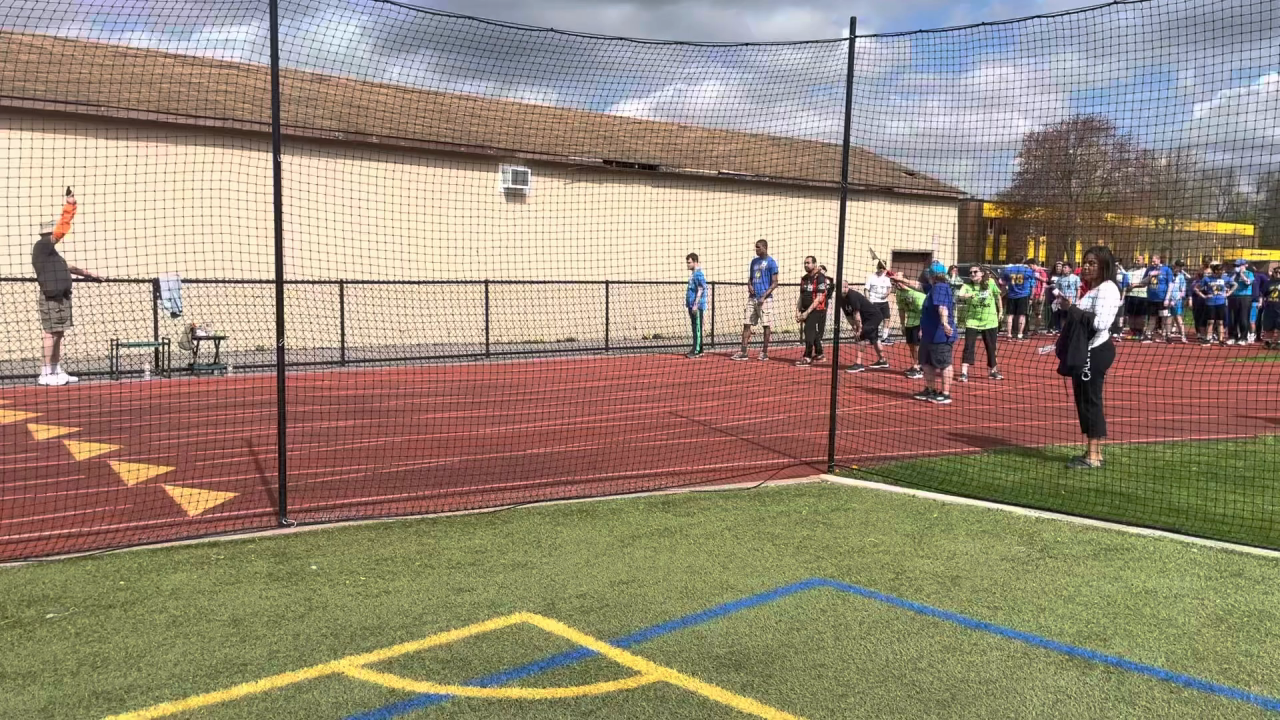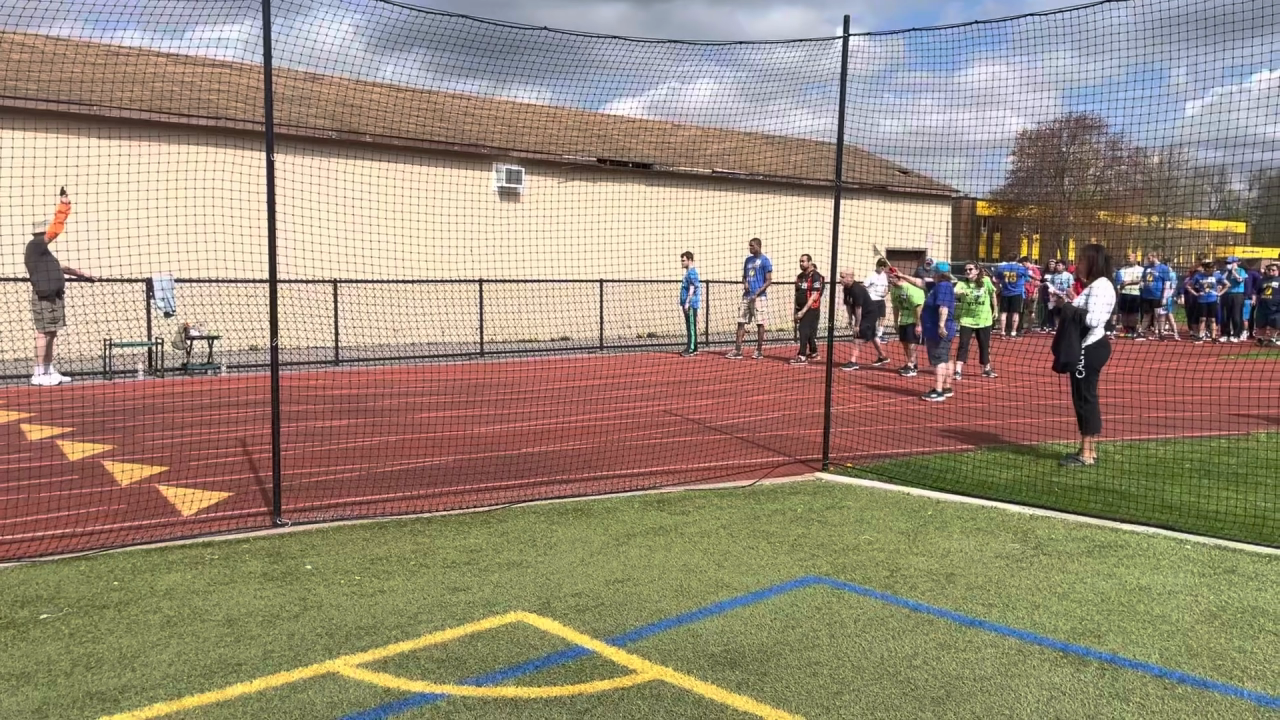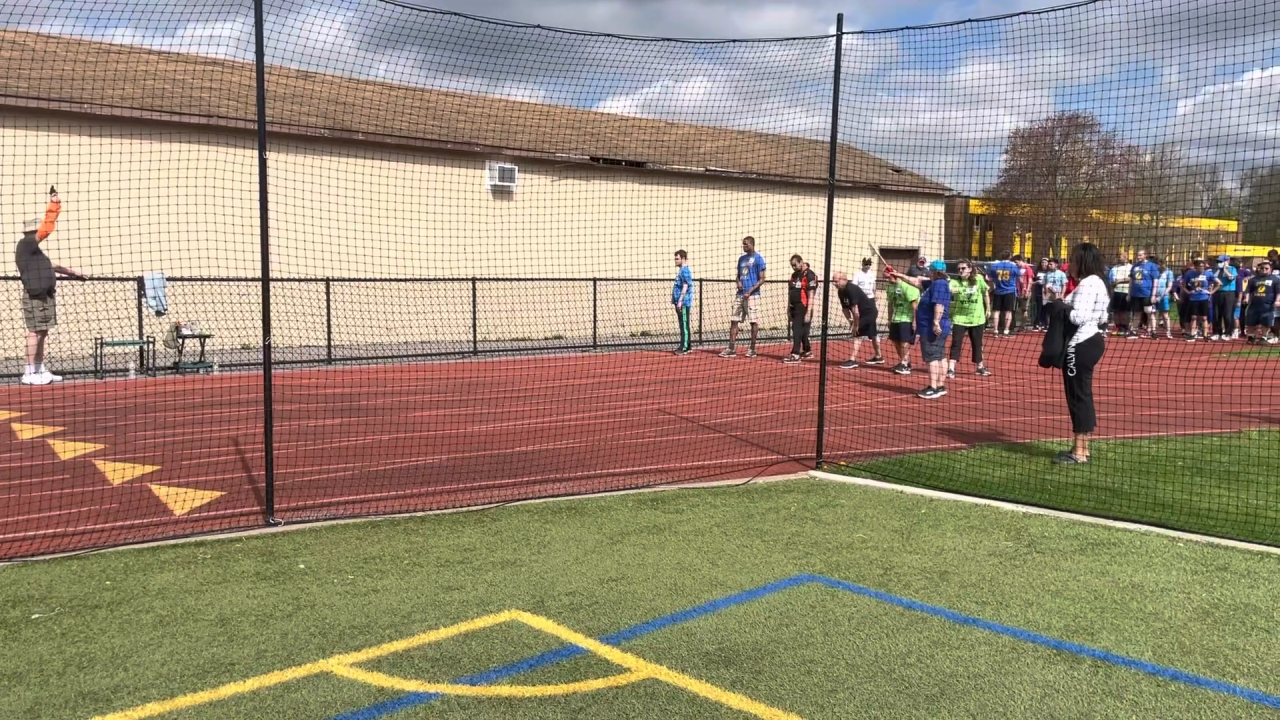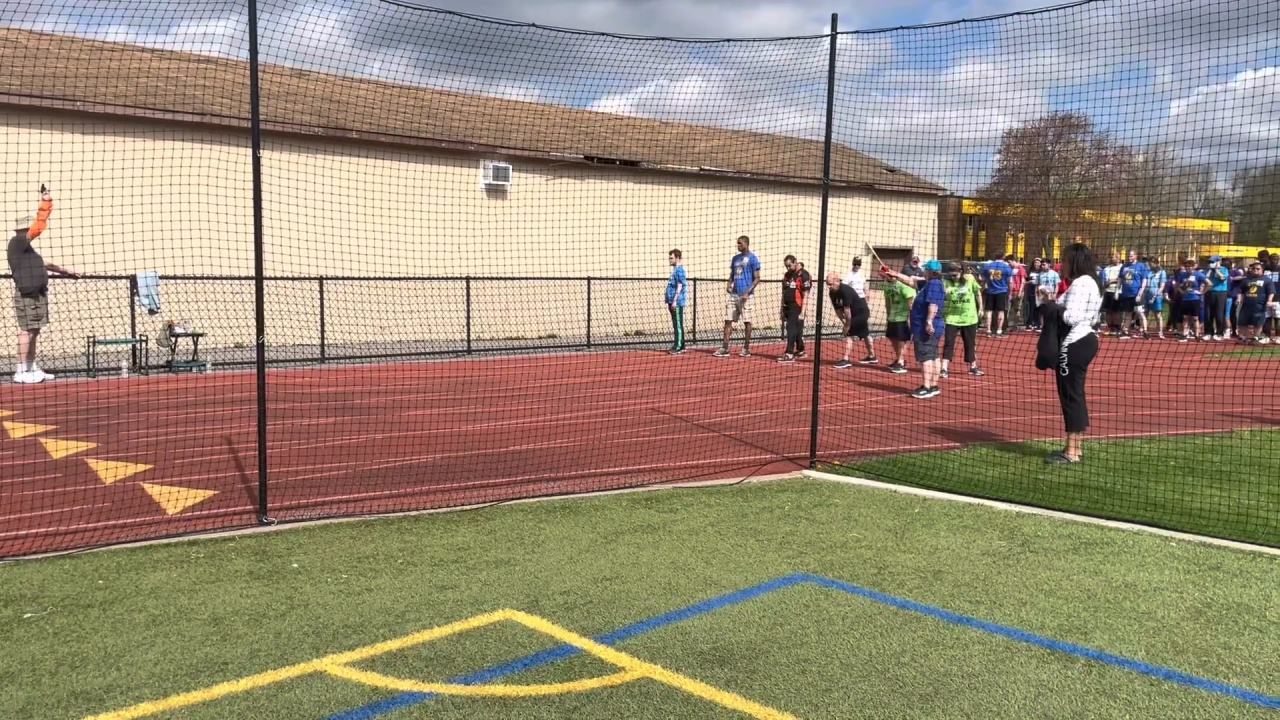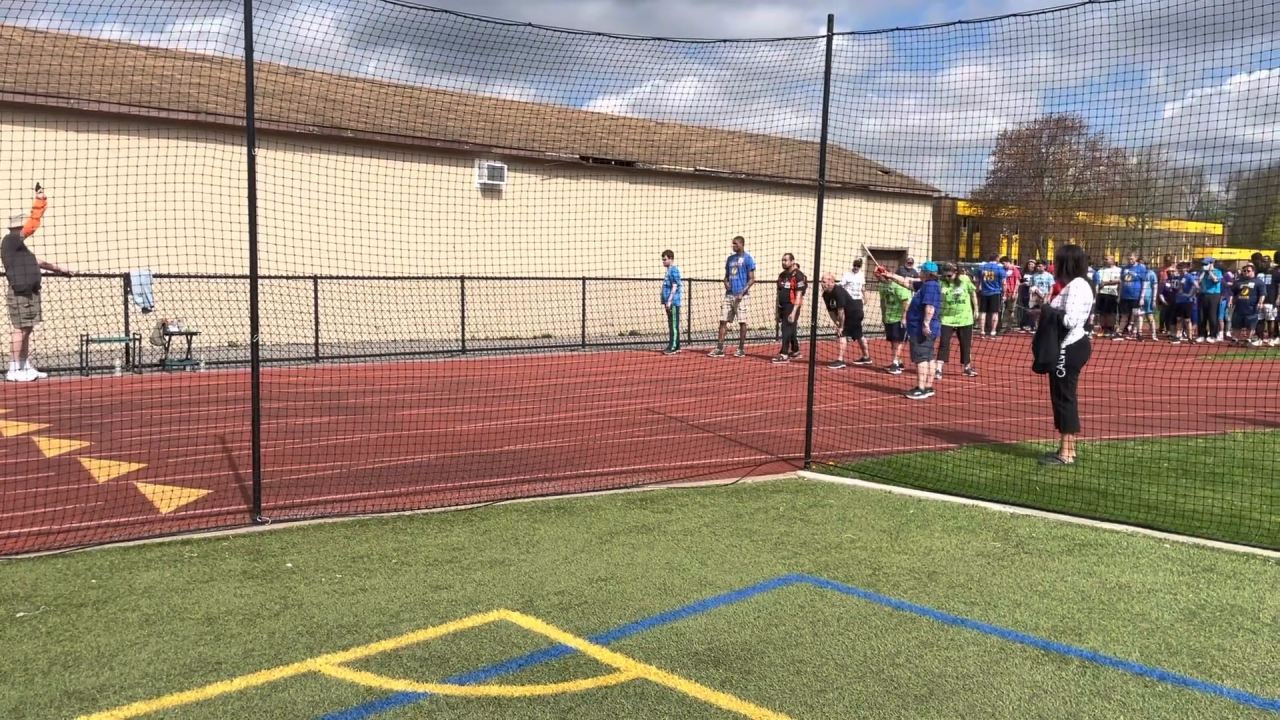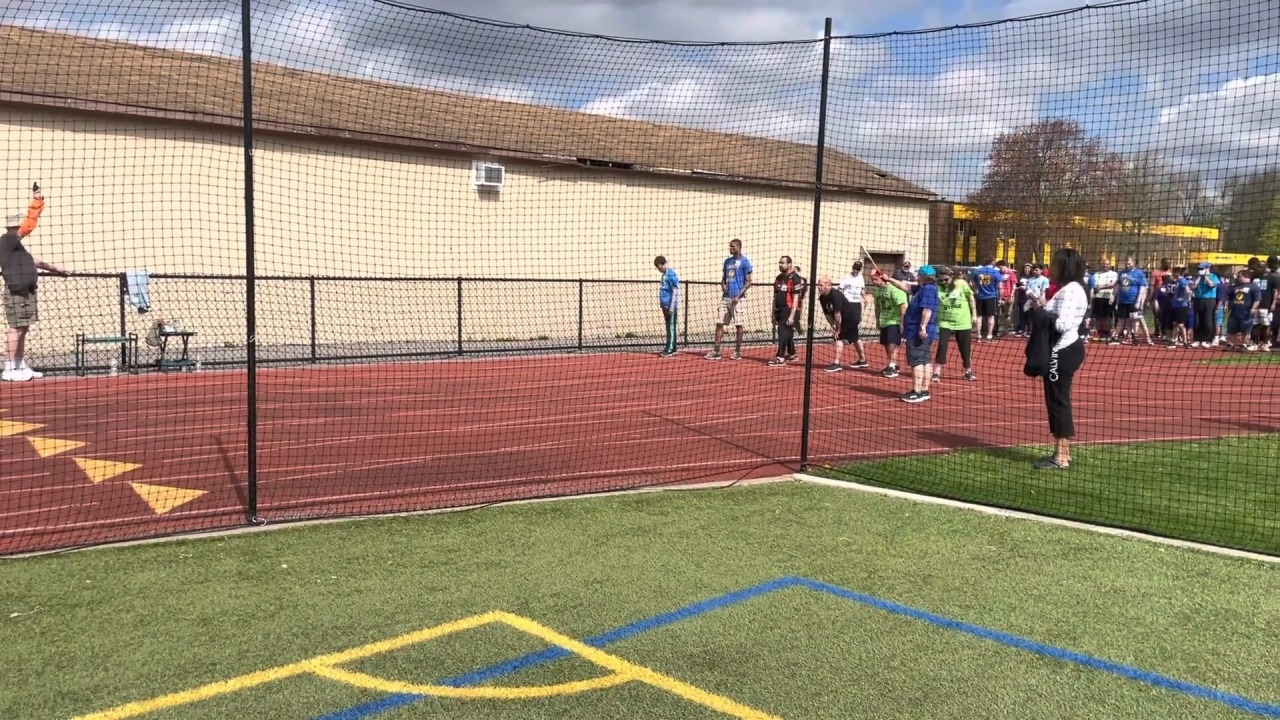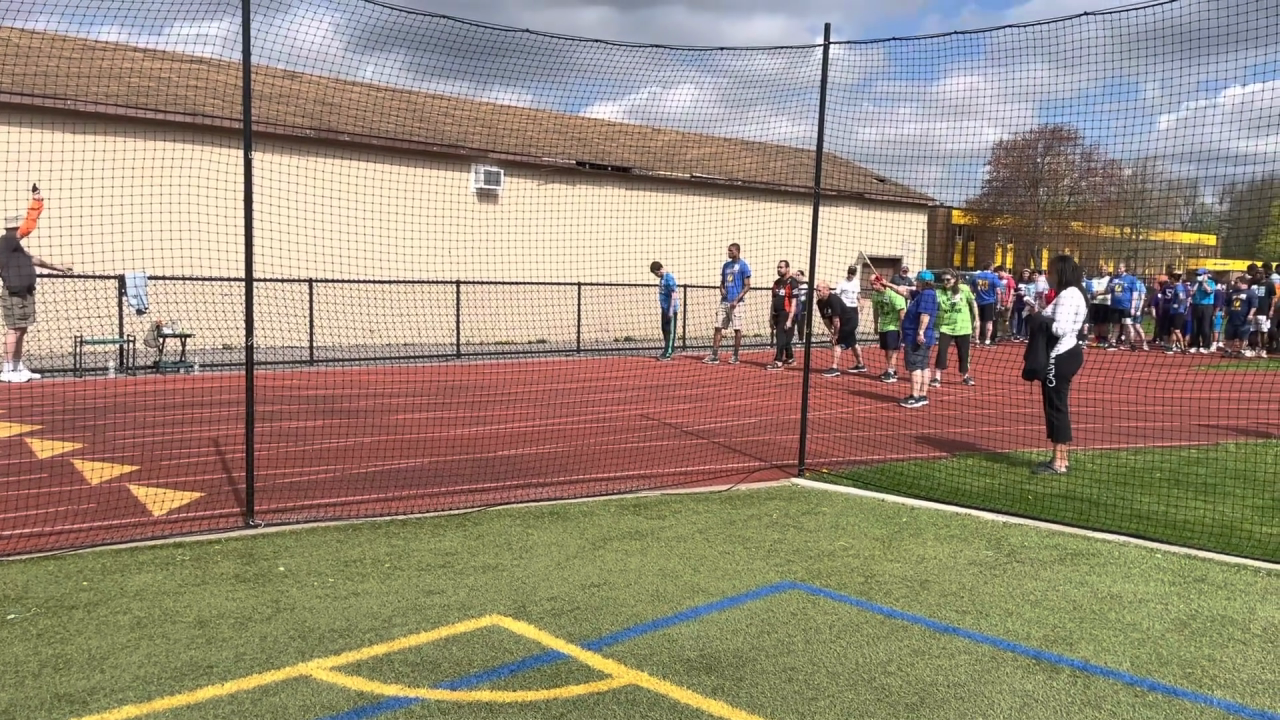
dt=0.5s
person 1, frame 1
left shoulder: (1107, 289)
right shoulder: (1095, 289)
left elbow: (1101, 322)
left wrist: (1073, 311)
left hip: (1094, 352)
right hip: (1088, 351)
left knee: (1090, 401)
right knee: (1086, 401)
left ankle: (1093, 457)
right ankle: (1094, 452)
person 1, frame 2
left shoulder: (1100, 286)
right shoulder: (1094, 286)
left elbow: (1093, 319)
left wrist: (1068, 307)
right wrist: (1072, 304)
left hip: (1089, 349)
right hip: (1087, 348)
left knee: (1085, 399)
right knee: (1085, 398)
left ankle: (1087, 454)
right ankle: (1088, 450)
person 1, frame 3
left shoulder: (1087, 284)
right shoulder: (1097, 283)
left elbow: (1078, 316)
right wrist: (1064, 305)
left hip: (1080, 346)
right hip: (1090, 342)
left knee: (1078, 396)
right knee: (1083, 396)
left ankle: (1079, 452)
right ankle: (1083, 448)
person 1, frame 4
left shoulder: (1080, 284)
right shoulder: (1090, 283)
left elbow: (1071, 316)
right wrist: (1056, 306)
left hip: (1073, 346)
right hip: (1083, 342)
left knee: (1070, 396)
right knee: (1075, 396)
left ankle: (1072, 452)
right ankle: (1075, 447)
person 1, frame 5
left shoulder: (1076, 287)
right shoulder: (1075, 285)
left elbow: (1070, 320)
left hip: (1068, 349)
right hip: (1070, 347)
left knee: (1064, 398)
right knee: (1064, 398)
left ankle: (1066, 453)
right ankle: (1068, 449)
person 1, frame 6
left shoulder: (1070, 290)
right shoulder: (1070, 289)
left elbow: (1063, 324)
left wrist: (1040, 312)
right wrist: (1043, 311)
left hip: (1062, 352)
right hip: (1065, 350)
left knee: (1058, 401)
right knee: (1058, 401)
left ankle: (1061, 457)
right ankle: (1063, 453)
person 1, frame 7
left shoulder: (1068, 295)
right shoulder: (1069, 294)
left elbow: (1060, 328)
right wrist: (1040, 313)
left hip: (1060, 358)
right hip: (1063, 355)
left knee: (1056, 407)
right knee: (1056, 407)
left ankle: (1059, 462)
right ankle: (1061, 458)
person 2, frame 1
left shoulder: (50, 251)
right shoulder: (42, 246)
left elbow: (65, 267)
right elbow: (60, 230)
left wrist: (88, 274)
right wrist: (69, 207)
left hip: (60, 297)
right hip: (51, 298)
left knee: (58, 334)
right knee: (50, 333)
left ankle: (56, 371)
right ankle: (46, 373)
person 2, frame 2
left shoulder: (42, 251)
right shoulder: (35, 246)
left elbow: (59, 267)
right elbow: (54, 231)
left wrist: (81, 274)
right wrist: (63, 207)
left hip: (53, 297)
right hip: (44, 297)
left knee: (51, 334)
right knee: (44, 333)
left ankle: (49, 371)
right ankle: (38, 374)
person 2, frame 3
left shoulder: (34, 249)
right shoulder: (26, 244)
left elbow: (49, 265)
right elbow: (45, 230)
left wrist: (72, 272)
right wrist: (53, 206)
left hip: (44, 295)
right hip: (35, 296)
left knee: (42, 332)
right knee: (35, 332)
left ankle: (40, 369)
right ankle: (29, 372)
person 2, frame 4
left shoulder: (25, 248)
right shoulder: (17, 243)
left elbow: (42, 263)
right elbow: (37, 228)
left wrist: (64, 270)
right wrist: (45, 204)
left hip: (36, 294)
right hip: (27, 294)
left knee: (34, 331)
right knee: (27, 330)
left ankle: (32, 368)
right ankle: (21, 371)
person 2, frame 5
left shoulder: (19, 246)
right shoulder: (10, 241)
left elbow: (35, 261)
right elbow: (31, 226)
left wrist: (57, 268)
right wrist: (39, 203)
left hip: (28, 292)
right hip: (20, 293)
left knee: (27, 329)
right knee: (20, 329)
left ankle: (25, 366)
right ankle: (14, 369)
person 2, frame 6
left shoulder: (16, 244)
left elbow: (31, 260)
right elbow: (28, 226)
left wrist: (53, 268)
right wrist: (36, 203)
left hip: (25, 292)
right hip: (16, 292)
left knee: (22, 329)
left ankle: (20, 365)
person 2, frame 7
left shoulder: (15, 245)
right shoulder: (6, 242)
left elbow: (33, 259)
right elbow: (27, 228)
left wrist: (57, 267)
right wrist: (36, 204)
left hip: (23, 293)
right hip: (14, 294)
left knee: (21, 330)
right knee: (14, 330)
left ankle: (18, 367)
right ankle: (7, 370)
